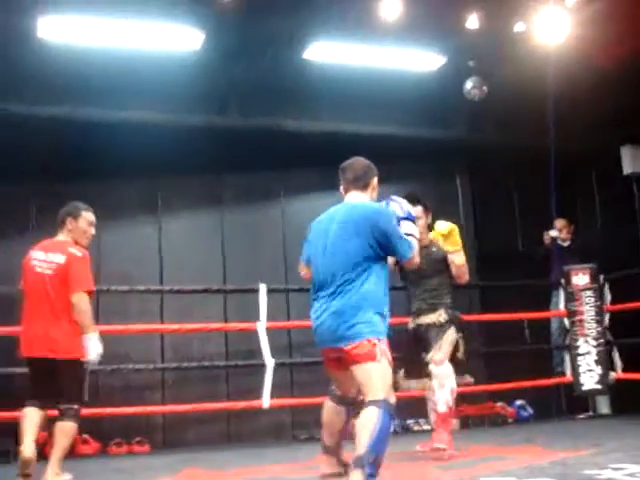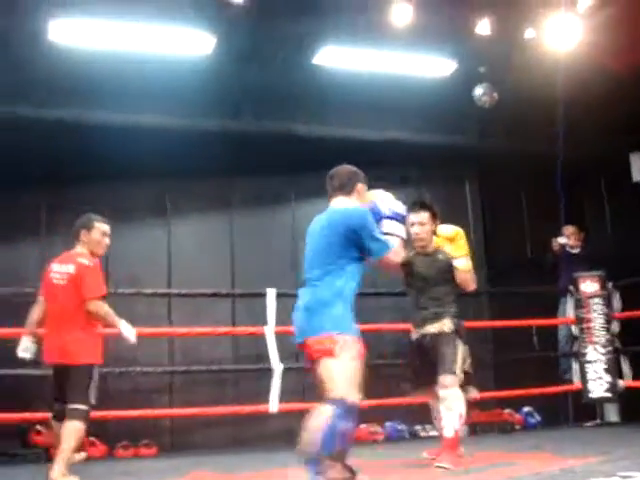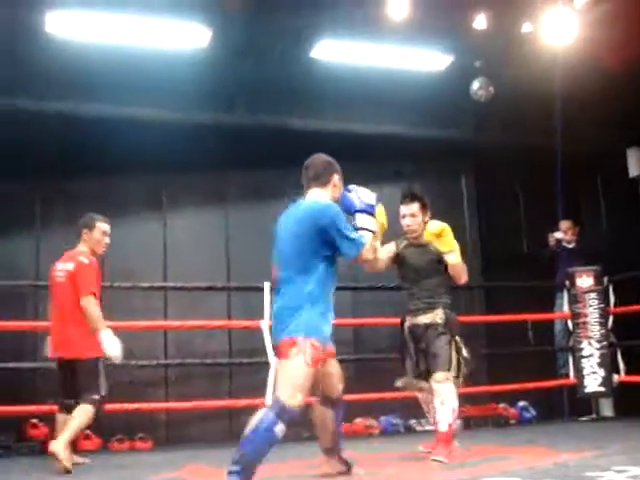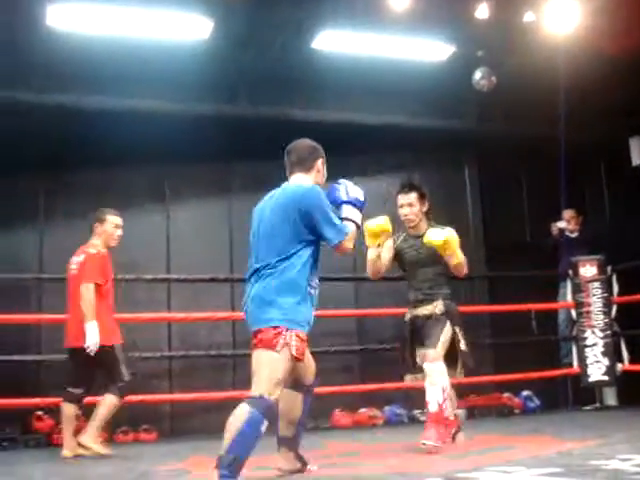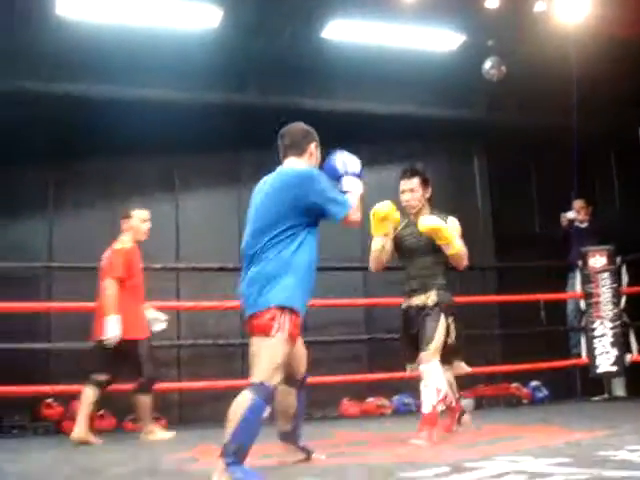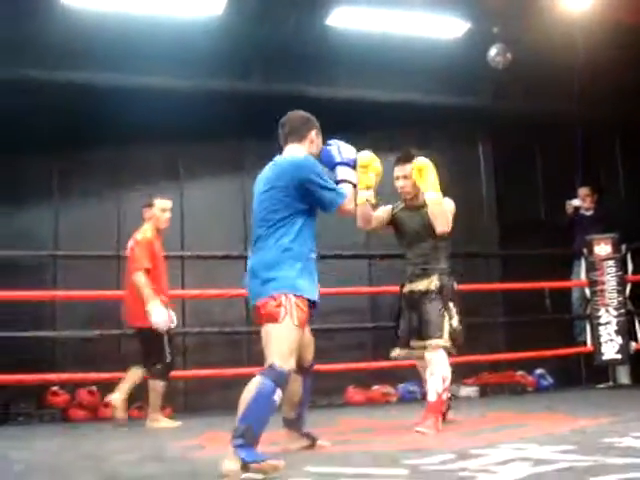
dt=0.2s
person 1, frame 1
left shoulder: (320, 222)
right shoulder: (377, 214)
left elbow: (306, 272)
right elbow: (411, 260)
right wrist: (406, 222)
left hip: (325, 322)
right hip: (359, 322)
left knee: (345, 393)
right knee: (381, 400)
person 1, frame 2
left shoulder: (319, 222)
right shoulder: (357, 215)
right elbow: (392, 258)
right wrist: (393, 221)
left hip: (313, 321)
right hip: (330, 322)
left knee: (337, 396)
right knee: (343, 400)
person 1, frame 3
left shoulder: (289, 216)
right shoulder: (328, 211)
right elbow: (365, 254)
right wrist: (364, 214)
left hip: (301, 319)
right hip: (303, 322)
left knee: (333, 387)
right knee: (286, 405)
person 1, frame 4
left shoulder: (267, 202)
right shoulder: (310, 195)
right elbow: (344, 244)
right wrist: (351, 207)
left hip: (268, 304)
right hip: (282, 310)
left knee: (304, 376)
right knee: (265, 397)
person 1, frame 5
left shoulder: (266, 184)
right shoulder: (307, 176)
right elbow: (351, 216)
right wrist: (351, 178)
left hip: (264, 289)
right hip: (276, 293)
left knee: (296, 369)
right knee: (265, 382)
left ankle: (290, 444)
person 1, frame 6
left shoulder: (271, 171)
right shoulder: (303, 165)
right elbow: (347, 206)
right wrist: (346, 167)
left hip: (276, 278)
right hip: (282, 280)
left knee: (304, 357)
right knee: (280, 366)
left ankle: (295, 431)
person 2, frame 1
left shoulder: (442, 246)
left elbow: (462, 278)
left wrist: (454, 248)
left hip: (443, 318)
right hip: (417, 323)
left knee: (439, 363)
right knee: (426, 379)
left ankle: (445, 428)
right ankle: (440, 432)
person 2, frame 2
left shoulder: (449, 252)
right shoulder: (407, 256)
left elbow: (469, 285)
left wrist: (460, 253)
left hip: (447, 328)
right hip: (420, 332)
left knee: (448, 384)
right knee: (433, 391)
left ankle: (449, 449)
right ankle: (449, 443)
person 2, frame 3
left shoulder: (443, 244)
right shoulder: (397, 248)
left elbow: (461, 278)
right elbow: (373, 265)
left wrist: (449, 247)
left hip: (439, 320)
right hip: (413, 323)
left knee: (441, 379)
right knee: (421, 383)
left ankle: (445, 442)
right ankle: (443, 433)
person 2, frame 4
left shoulder: (445, 234)
right shoulder: (395, 242)
left elbow: (461, 271)
right elbow: (374, 272)
left wrist: (451, 248)
right wrist: (373, 244)
left hip: (440, 310)
right hip: (414, 314)
left knee: (432, 360)
right knee: (426, 374)
left ankle: (436, 426)
right ankle: (451, 424)
person 2, frame 5
left shoulder: (447, 222)
right shoulder: (397, 229)
left elbow: (462, 262)
right elbow: (375, 266)
left wrist: (445, 237)
right wrist: (380, 233)
left hip: (436, 301)
right hip: (411, 304)
left knee: (429, 359)
right knee: (431, 364)
left ankle: (427, 426)
right ankle: (455, 408)
person 2, frame 6
left shoulder: (443, 203)
right shoulder: (393, 211)
left elbow: (443, 226)
right elbow: (366, 222)
left wrist: (429, 185)
left hip: (437, 285)
right hip: (412, 288)
left knee: (434, 347)
right knee: (419, 350)
left ankle: (433, 413)
right ankle: (442, 401)
person 3, frame 1
left shoulder: (34, 252)
right shoulder: (77, 255)
left elbow: (27, 295)
right elbow: (79, 300)
right wrist: (91, 336)
left hip: (33, 341)
right hip: (67, 344)
left knee: (35, 400)
right knee: (69, 407)
left ankle: (27, 446)
person 3, frame 2
left shoulder: (54, 265)
right shoulder: (88, 264)
left elbow: (40, 305)
right elbow: (94, 305)
left wrist: (28, 337)
right wrist: (121, 325)
left hip: (56, 347)
right hip: (82, 349)
left knee: (60, 405)
right knee: (78, 408)
left ankle: (63, 456)
person 3, frame 3
left shoulder: (61, 263)
right shoulder: (86, 262)
right elbow: (87, 301)
left wrist: (51, 337)
right wrist: (106, 333)
left hip: (61, 342)
right hip: (85, 344)
left knee: (67, 400)
right knee: (91, 397)
left ankle: (65, 451)
right ankle: (61, 443)
person 3, frame 4
left shoulder: (80, 255)
right shoulder: (97, 253)
right elbow: (87, 290)
right wrist: (92, 325)
left hip: (76, 334)
right hip: (96, 334)
left knee: (75, 389)
right knee: (117, 384)
left ankle: (69, 444)
right ankle: (90, 434)
person 3, frame 5
left shoulder: (122, 249)
right shoulder: (124, 248)
right elbow: (109, 284)
left wrist: (147, 311)
right wrist: (113, 318)
left hip: (114, 328)
right hip: (128, 327)
left knee: (100, 376)
right knee: (146, 376)
left ankle: (80, 428)
right ankle: (148, 429)
person 3, frame 6
left shoulder: (148, 238)
right shoulder: (145, 238)
right elbow: (139, 276)
left wrist: (163, 305)
right wrist: (154, 305)
left hip: (142, 314)
right hip: (148, 313)
left knee: (149, 362)
right knee: (162, 363)
left ankle: (119, 395)
right ankle: (155, 416)
person 4, frame 1
left shoulder: (578, 246)
right shoulder: (552, 246)
right wrist: (547, 246)
right hip: (558, 292)
right knee: (557, 330)
right ankle: (560, 368)
person 4, frame 2
left shoulder: (587, 253)
right shoulder: (561, 253)
right wrist: (555, 253)
right hip: (567, 298)
right knee: (564, 337)
right ankle: (568, 375)
person 4, frame 3
left shoulder: (583, 248)
right shoulder: (557, 248)
right wrist: (551, 248)
right hip: (563, 293)
right knee: (560, 332)
right ankle: (563, 370)
person 4, frame 4
left shoulder: (586, 237)
right shoulder: (560, 237)
right wrist: (554, 237)
right hip: (566, 282)
right knee: (564, 321)
right ankle: (567, 360)
person 4, frame 5
left shoulder: (595, 227)
right shoulder: (569, 228)
right wrist: (564, 227)
right hip: (575, 273)
right knee: (573, 312)
right ankle: (576, 350)
person 4, frame 6
left shoulder: (601, 215)
right shoulder: (575, 216)
right wrist: (569, 215)
right hip: (580, 261)
right knee: (578, 300)
right ankle: (581, 338)
